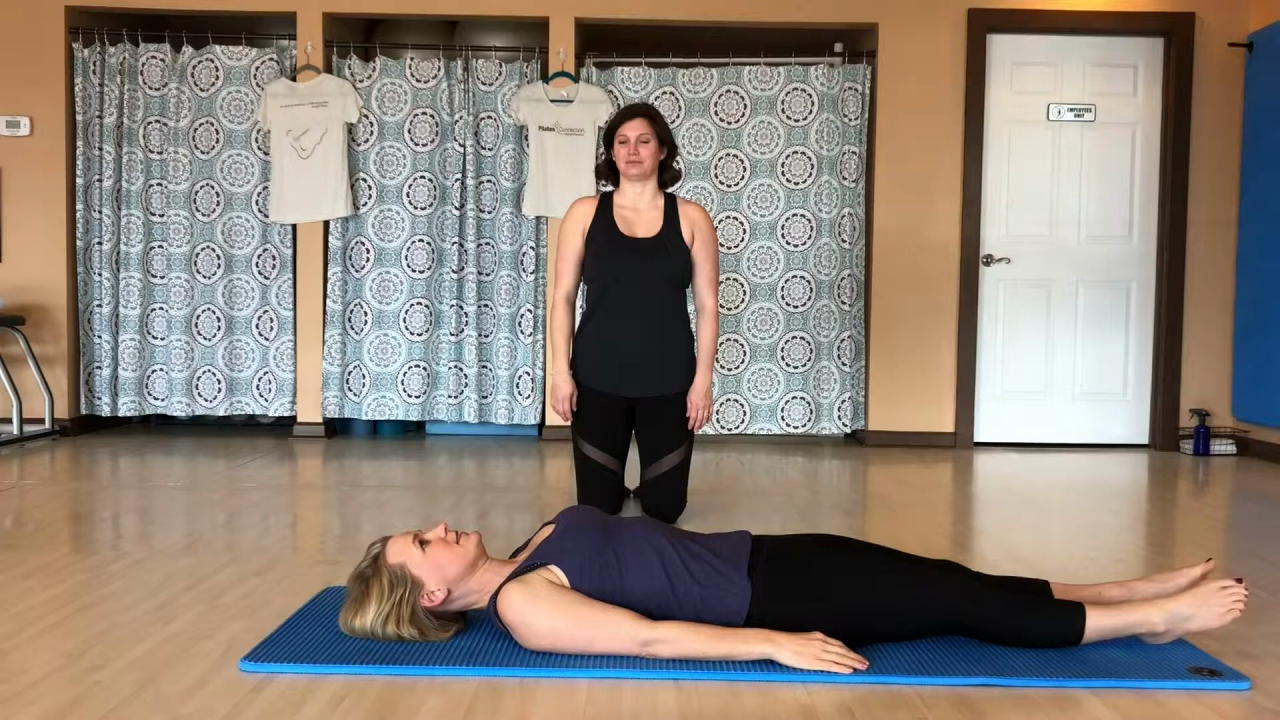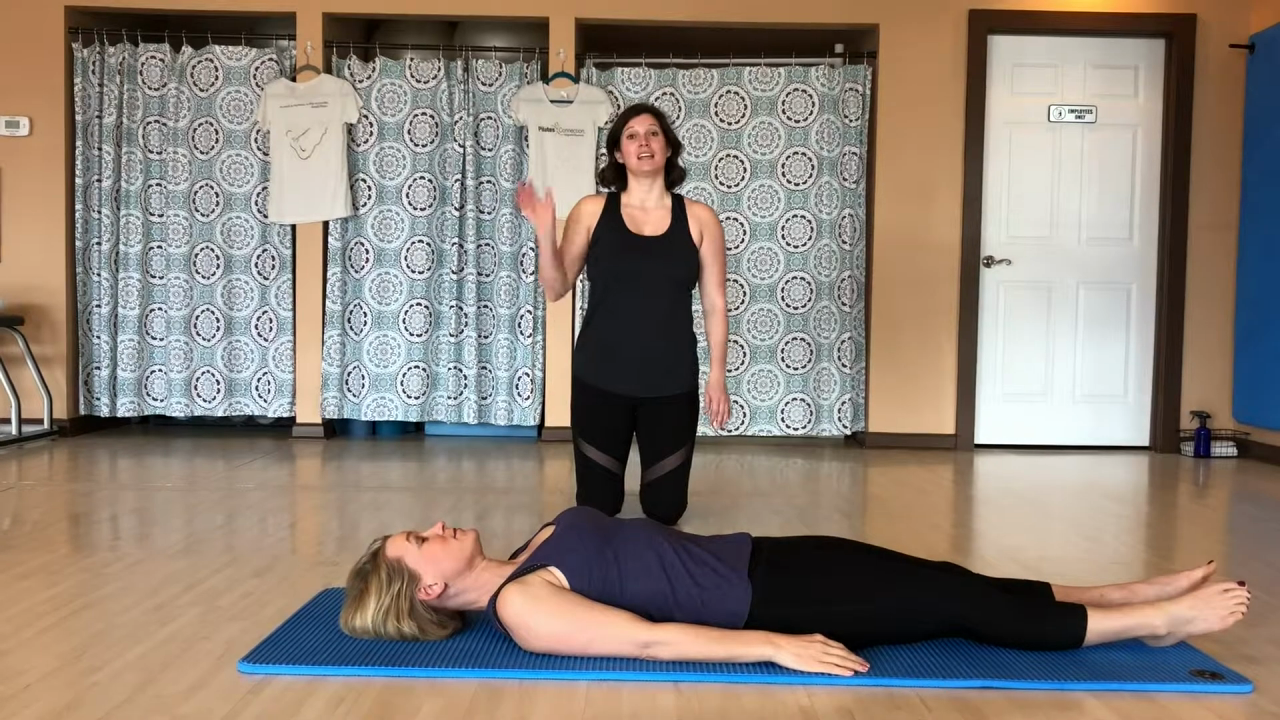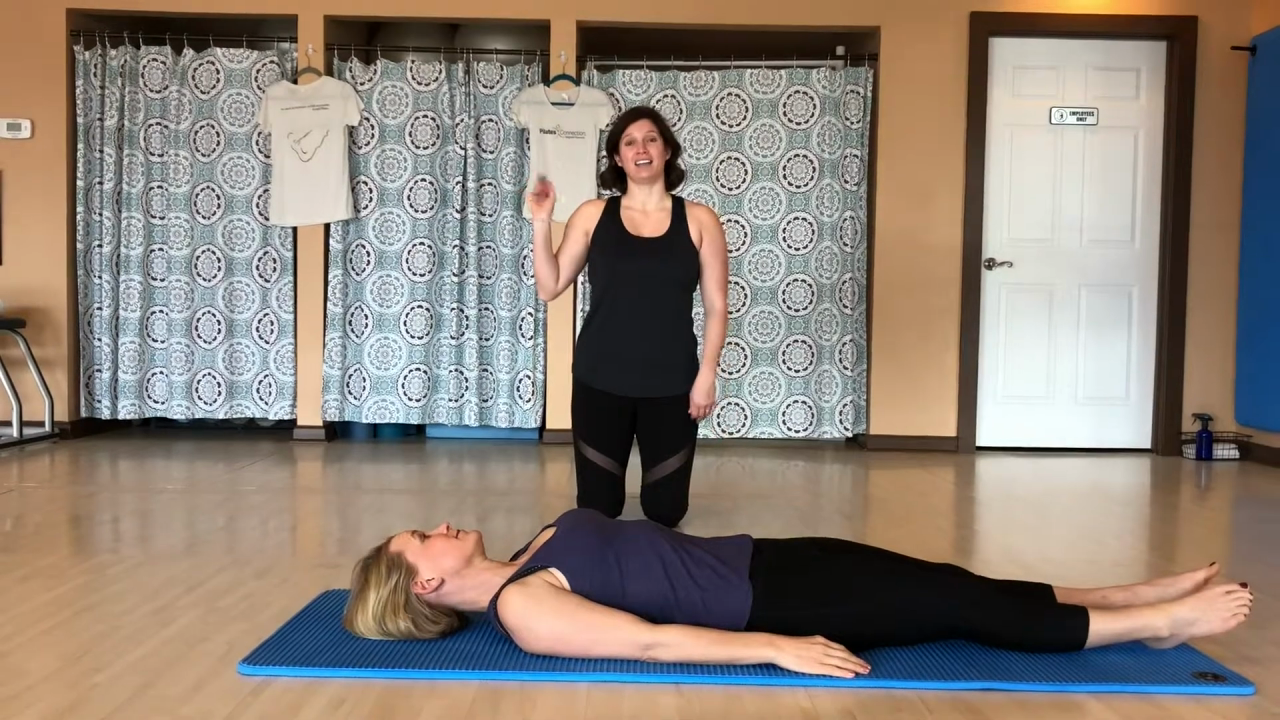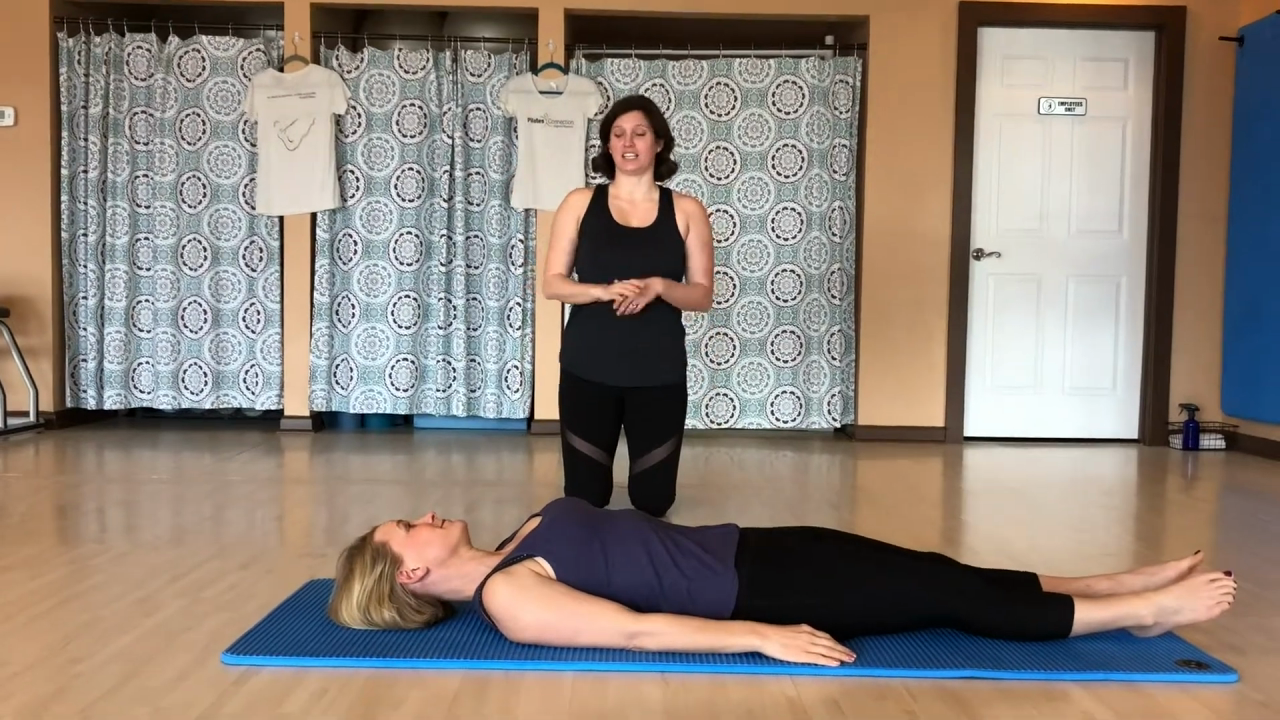
dt=0.7s
person 1, frame 1
left shoulder: (527, 559)
right shoulder: (522, 609)
right elbow: (652, 637)
right wrist: (776, 645)
left hip: (758, 554)
right hip: (756, 600)
left knee: (949, 581)
right knee: (964, 608)
left ankle: (1144, 595)
right ankle: (1155, 617)
person 1, frame 2
left shoulder: (528, 560)
right shoulder: (522, 610)
right elbow: (650, 639)
right wrist: (776, 647)
left hip: (761, 558)
right hip: (759, 600)
left knee: (953, 580)
right knee: (965, 608)
left ankle: (1146, 593)
right ankle: (1158, 620)
person 1, frame 3
left shoulder: (527, 564)
right shoulder: (524, 612)
right elbow: (651, 640)
right wrist: (777, 650)
left hip: (760, 558)
right hip: (759, 602)
left knee: (953, 584)
right knee: (966, 610)
left ankle: (1146, 597)
right ankle: (1159, 622)
person 1, frame 4
left shoulder: (514, 552)
right shoulder: (509, 601)
right elbow: (637, 629)
right wrist: (765, 637)
left hip: (746, 549)
right hip: (745, 591)
left knee: (940, 572)
right knee: (953, 602)
left ankle: (1134, 585)
right ankle: (1143, 612)
person 2, frame 1
left shoulder: (691, 217)
right shoulder: (584, 213)
left elbow: (707, 304)
right elbow: (563, 297)
left wrist: (703, 378)
right wrist: (561, 370)
left hip: (668, 382)
right hip: (599, 379)
left knee: (665, 508)
right knee: (597, 506)
left ankle: (647, 492)
right ankle: (616, 492)
person 2, frame 2
left shoulder: (698, 217)
right shoulder: (592, 210)
left elbow: (714, 303)
right elbow: (556, 288)
left wrist: (717, 375)
right wrist: (544, 231)
left hip: (671, 382)
right hip: (600, 378)
left knee: (665, 509)
right knee: (596, 506)
left ankle: (652, 521)
person 2, frame 3
left shoulder: (699, 219)
right shoulder: (592, 214)
left elbow: (716, 305)
right elbow: (549, 287)
left wrist: (707, 374)
right wrist: (541, 223)
left hip: (672, 383)
right hip: (600, 380)
left knee: (665, 511)
right knee: (597, 507)
person 2, frame 4
left shoulder: (686, 210)
right shoulder: (580, 203)
left elbow: (703, 292)
right elbow: (550, 283)
left wrist: (659, 287)
right wrist: (605, 291)
left hip: (659, 374)
right hip: (587, 371)
left knee: (653, 501)
right knee: (585, 498)
